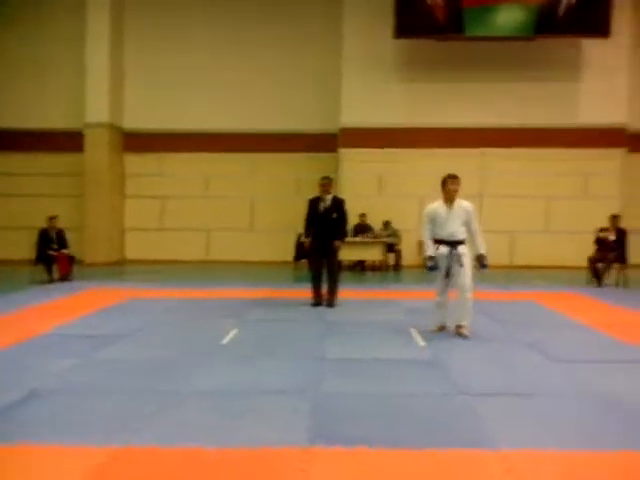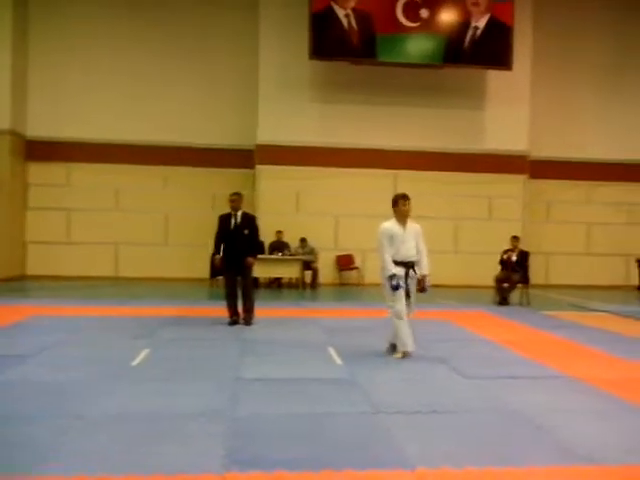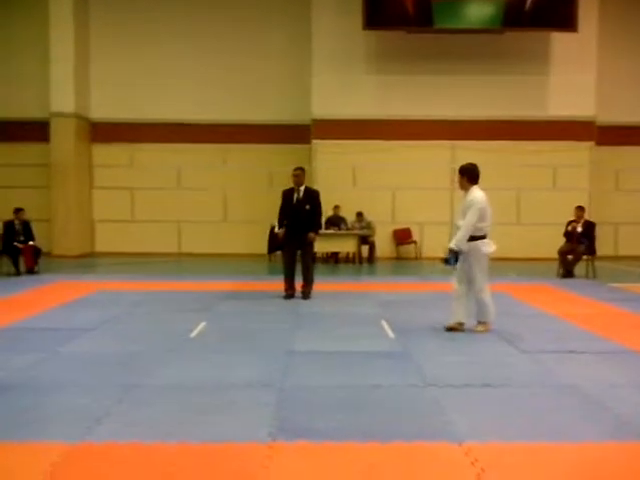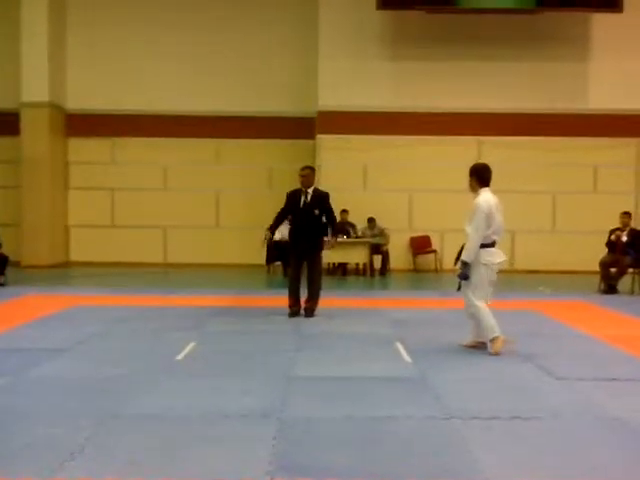
dt=1s
person 1, frame 1
left shoulder: (467, 207)
right shoulder: (432, 209)
left elbow: (475, 231)
right elbow: (427, 233)
left wrist: (481, 252)
right wrist: (430, 255)
left hip: (460, 251)
right hip: (441, 251)
left knee: (465, 287)
right knee: (441, 289)
left ankle: (462, 324)
right ankle: (441, 322)
person 1, frame 2
left shoulder: (416, 228)
right shoulder: (386, 228)
left elbow: (421, 252)
right elbow: (385, 254)
left wrist: (423, 275)
right wrist: (392, 275)
left hip: (410, 272)
right hip: (394, 272)
left knee: (407, 310)
right knee: (398, 310)
left ankle: (394, 343)
right ankle: (405, 347)
person 1, frame 3
left shoulder: (477, 198)
right shoulder: (471, 196)
left elbow: (468, 226)
left wrist: (453, 247)
left hip: (476, 247)
right hip: (468, 246)
left knee: (479, 285)
right knee: (460, 284)
left ankle: (485, 321)
right ankle: (459, 320)
person 1, frame 4
left shoulder: (481, 202)
right shoulder: (491, 199)
left elbow: (476, 235)
left wrist: (465, 261)
left hip: (481, 256)
right hip: (487, 253)
left knee: (473, 300)
right knee: (479, 298)
left ankle: (495, 336)
right ankle: (480, 338)
person 2, frame 1
left shoulder: (339, 202)
right shoulder: (313, 202)
left elbow: (343, 222)
right elbow: (309, 220)
left wrist: (339, 239)
right wrist: (307, 237)
left hip: (331, 242)
right hip: (316, 241)
left knee: (332, 270)
right knee: (315, 270)
left ankle: (331, 298)
right ankle: (317, 297)
person 2, frame 2
left shoulder: (250, 218)
right shoulder: (223, 218)
left elbow: (255, 239)
right elbow: (219, 237)
left wrist: (252, 256)
right wrist: (217, 254)
left hip: (245, 258)
right hip: (228, 258)
left knee: (247, 288)
right knee: (230, 289)
left ankle: (248, 316)
right ankle: (233, 316)
person 2, frame 3
left shoulder: (313, 193)
right shoulder: (286, 193)
left elbow: (317, 214)
right elbow: (282, 211)
left wrist: (314, 231)
right wrist: (280, 227)
left hip: (306, 234)
right hip: (290, 233)
left knee: (307, 263)
right knee: (288, 263)
left ankle: (306, 290)
right ankle: (289, 290)
person 2, frame 4
left shoulder: (322, 196)
right shoulder: (292, 195)
left elbow: (330, 217)
right elbow: (283, 214)
left wrist: (333, 235)
right wrist: (271, 230)
left hip: (314, 243)
right hip: (295, 242)
left knee: (314, 276)
right knee: (293, 275)
left ankle: (310, 307)
right ankle: (294, 306)
